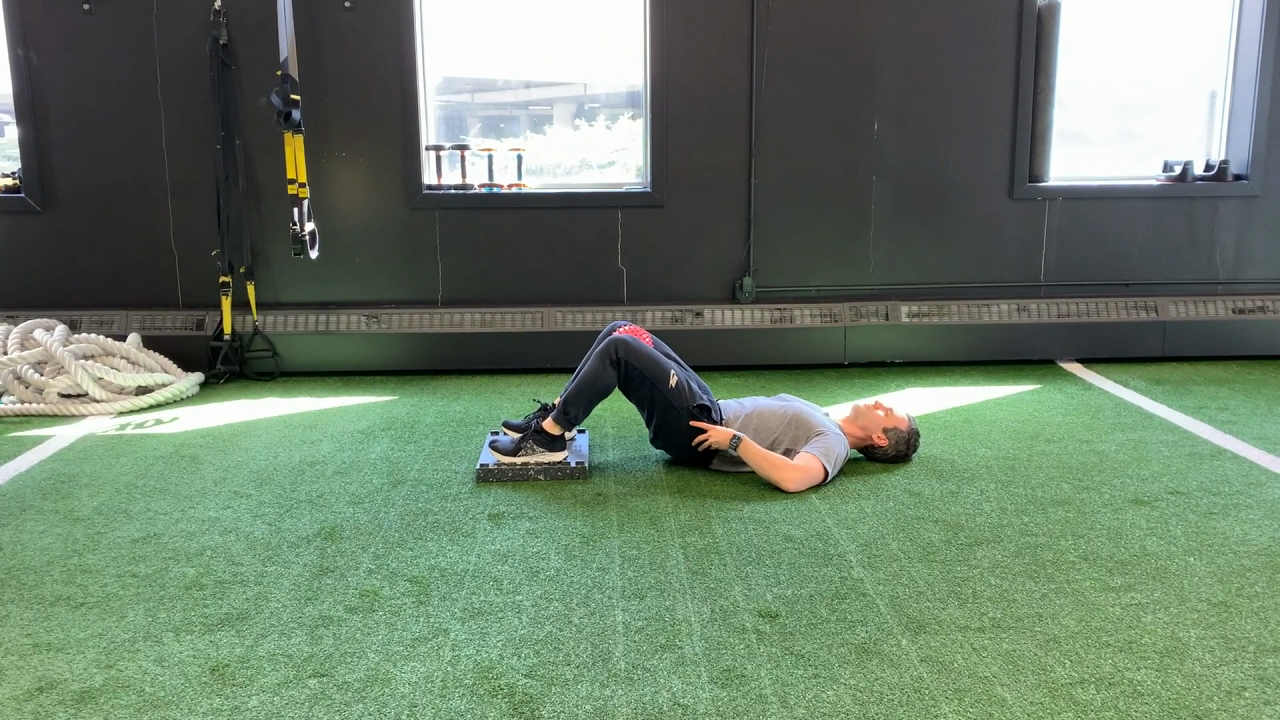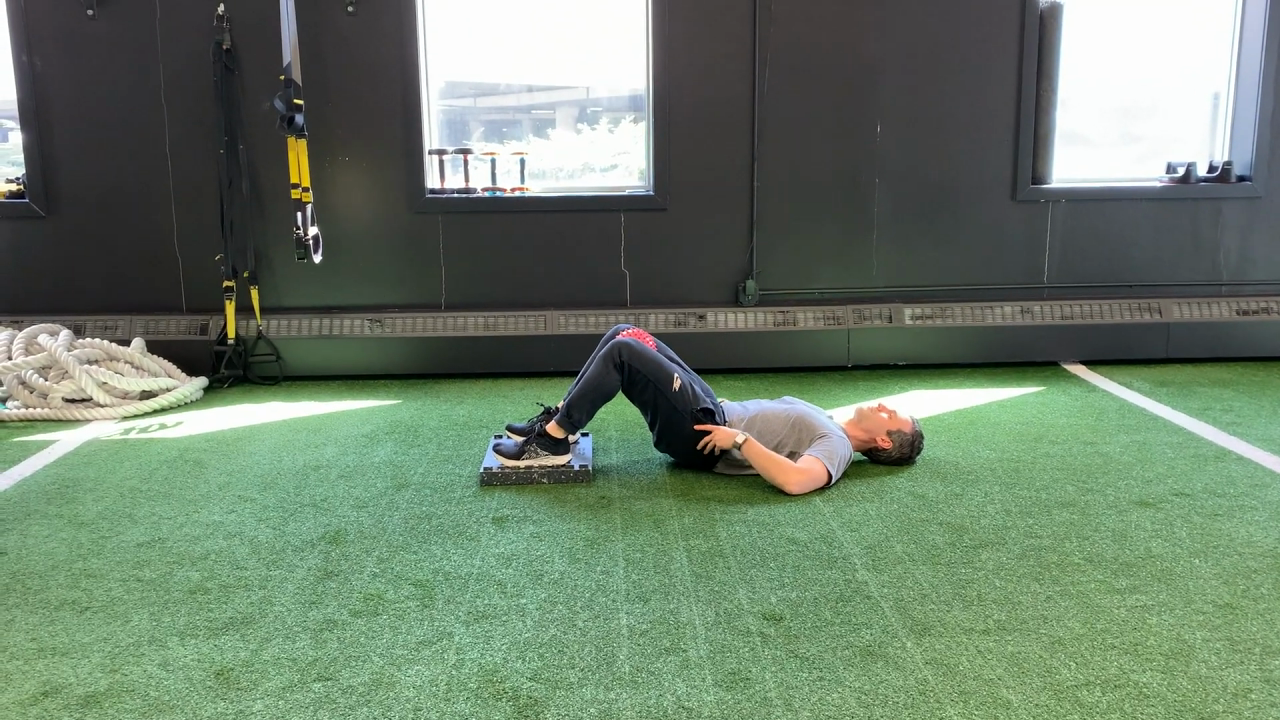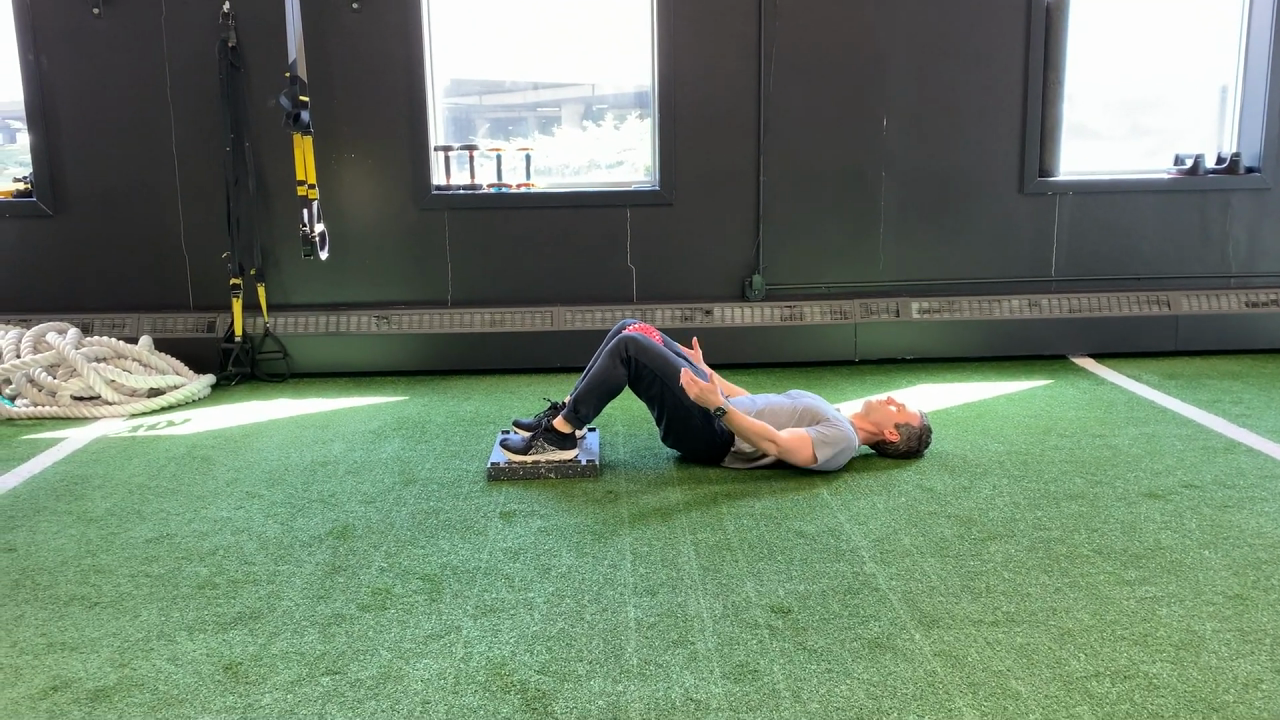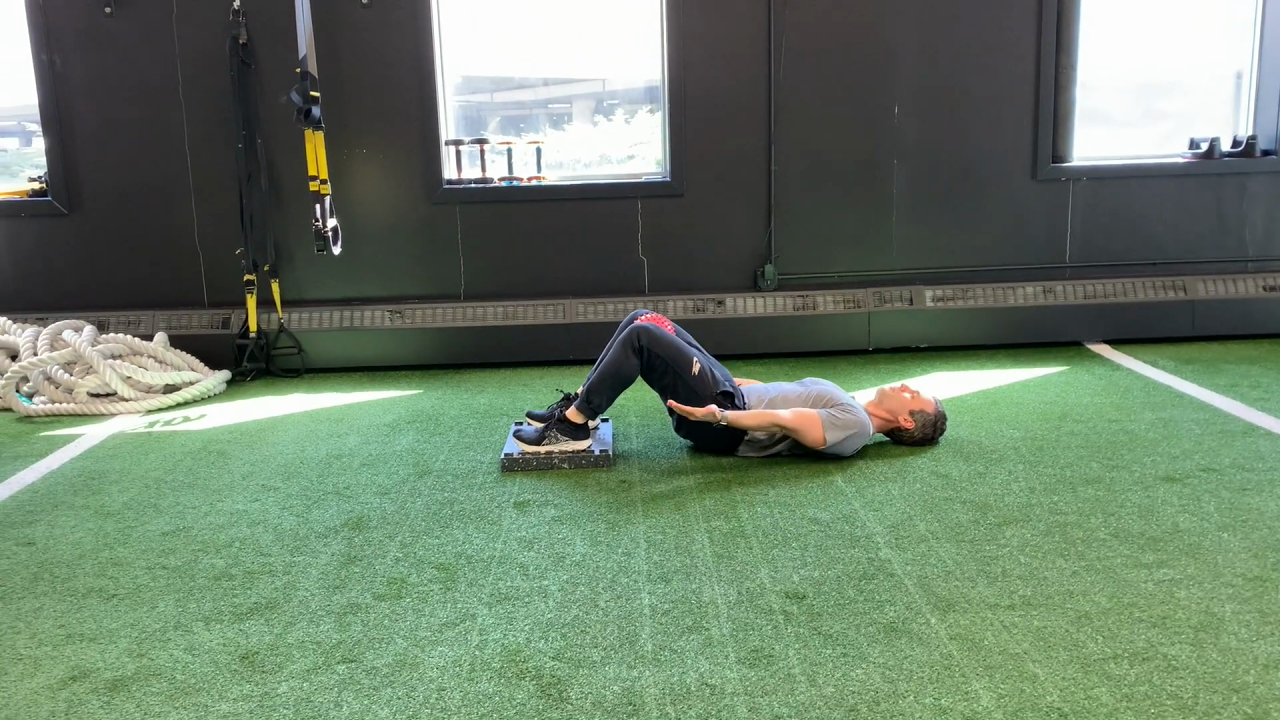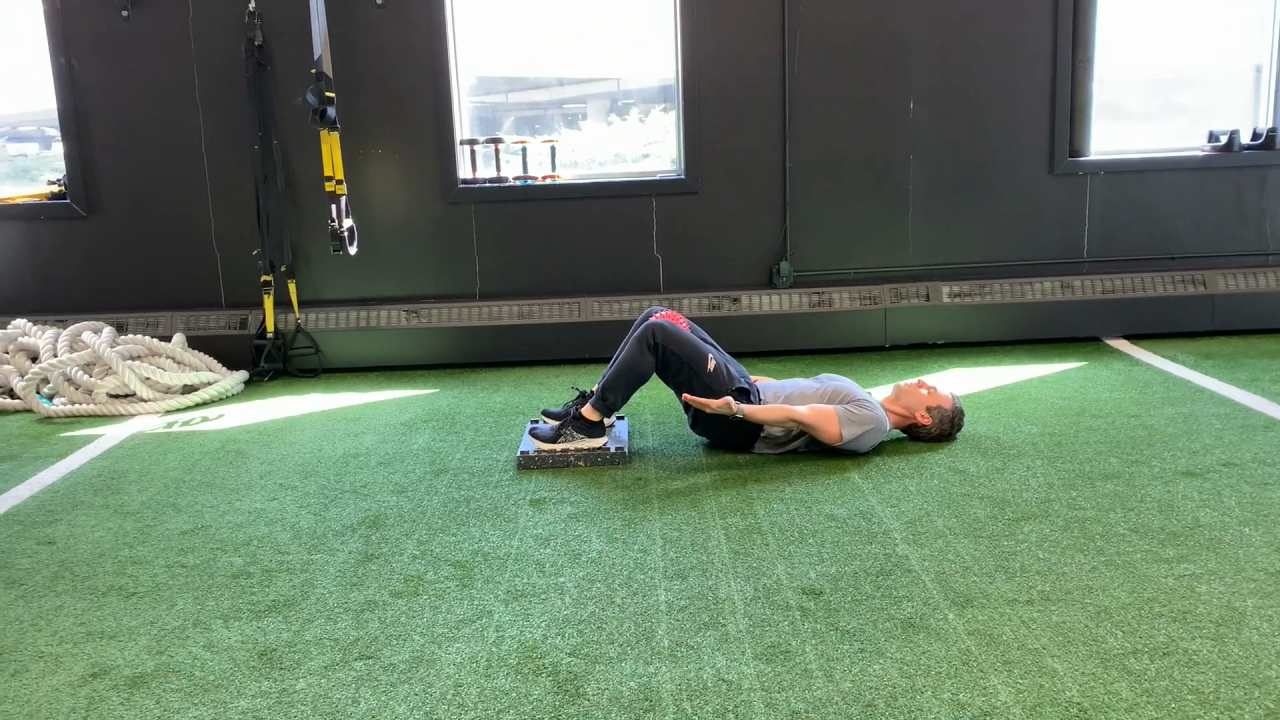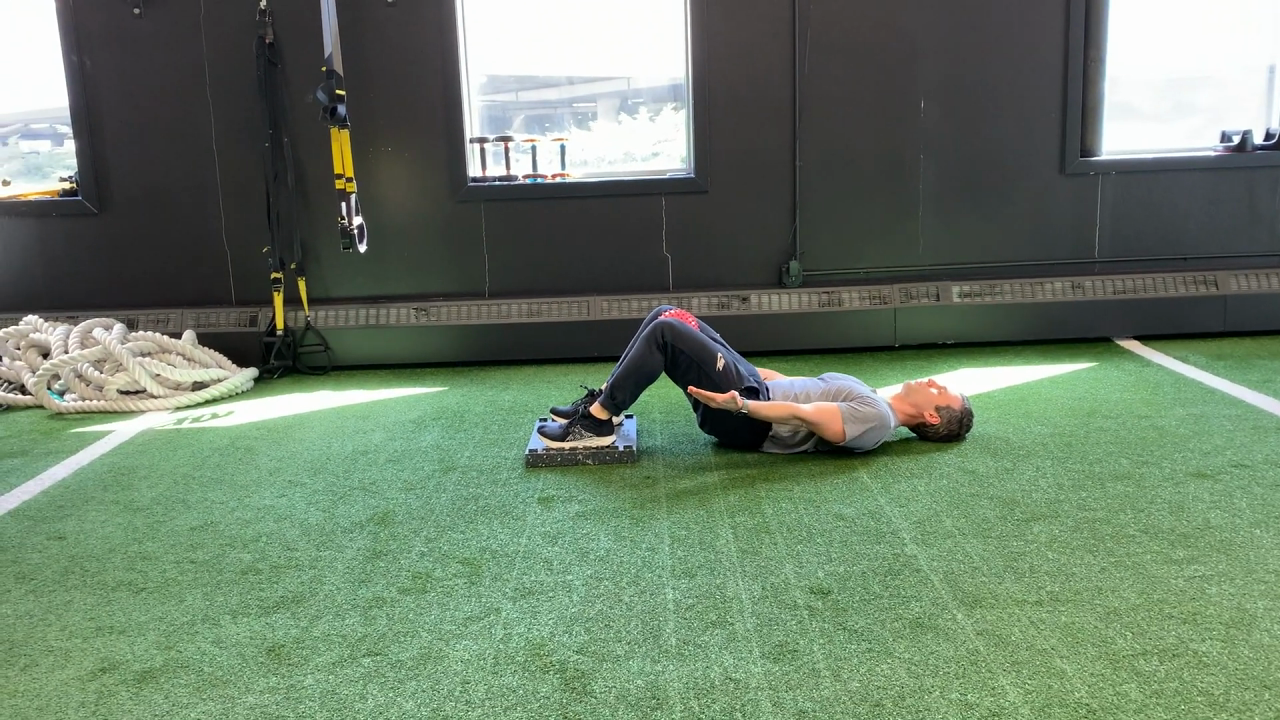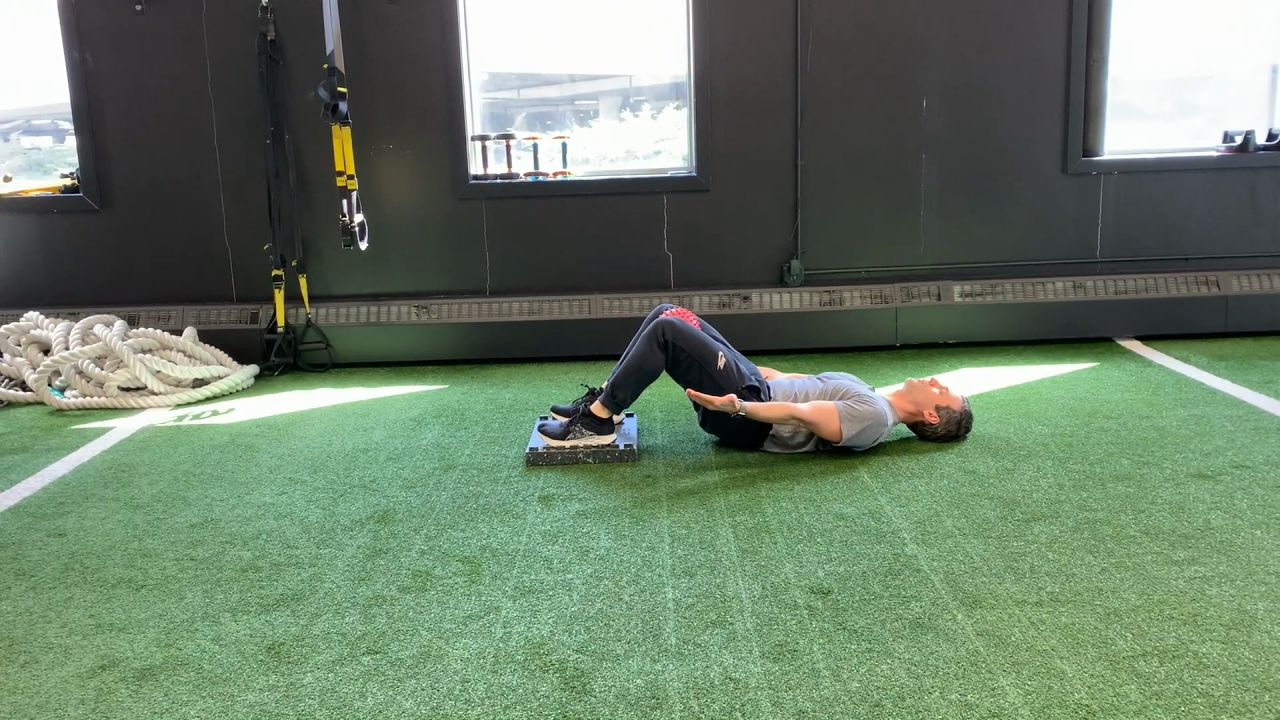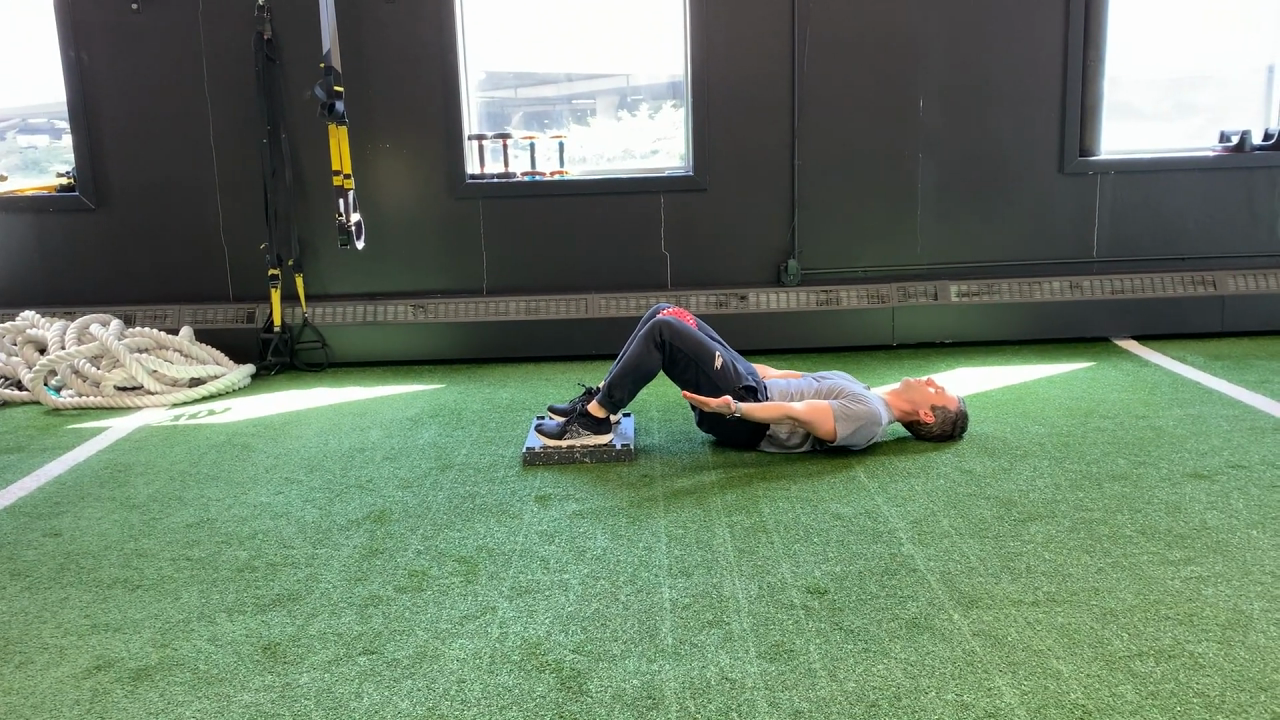
dt=0.4s
person 1, frame 1
left shoulder: (833, 445)
right shoulder: (822, 423)
left elbow: (791, 479)
left wrist: (734, 440)
left hip: (697, 431)
right hip: (708, 411)
left knee: (618, 348)
right knee: (622, 332)
left ankle: (548, 438)
right ankle: (555, 414)
person 1, frame 2
left shoulder: (837, 448)
right shoulder: (826, 426)
left elbow: (792, 481)
left wrist: (737, 439)
right wrist: (725, 411)
left hip: (700, 436)
right hip: (713, 417)
left knee: (622, 351)
right knee: (625, 335)
left ankle: (551, 441)
right ankle: (556, 418)
person 1, frame 3
left shoulder: (842, 440)
right shoulder: (833, 420)
left elbow: (774, 444)
left wrist: (716, 405)
right wrist: (704, 370)
left hip: (711, 434)
right hip: (719, 413)
left knee: (630, 346)
right knee: (632, 329)
left ankle: (559, 436)
right ankle: (564, 413)
person 1, frame 4
left shoulder: (855, 427)
right shoulder: (847, 408)
left elbow: (781, 421)
left wrist: (717, 416)
right wrist: (715, 377)
left hip: (726, 426)
right hip: (731, 396)
left knee: (641, 336)
right knee: (644, 320)
left ankle: (572, 425)
right ankle: (578, 404)
person 1, frame 5
left shoulder: (871, 423)
right shoulder: (864, 404)
left elbow: (798, 418)
left wrist: (734, 409)
right wrist: (742, 384)
left hip: (741, 423)
right hip: (747, 392)
left knee: (656, 334)
right knee: (659, 318)
left ankle: (588, 423)
right ankle: (594, 401)
person 1, frame 6
left shoulder: (876, 419)
right shoulder: (869, 399)
left elbow: (803, 414)
left wrist: (738, 405)
right wrist: (753, 374)
left hip: (748, 419)
right hip: (755, 389)
left knee: (665, 332)
right knee: (667, 316)
left ankle: (596, 421)
right ankle: (603, 400)
person 1, frame 7
left shoulder: (874, 418)
right shoulder: (868, 396)
left elbow: (801, 414)
left wrist: (736, 408)
right wrist: (755, 372)
left hip: (749, 419)
right hip: (756, 388)
left knee: (667, 331)
right knee: (669, 315)
left ankle: (597, 420)
right ankle: (604, 398)
person 1, frame 8
left shoulder: (870, 417)
right shoulder: (863, 395)
left elbow: (797, 414)
left wrist: (732, 408)
right wrist: (750, 369)
left hip: (747, 419)
right hip: (753, 387)
left knee: (664, 330)
right knee: (665, 315)
left ankle: (594, 420)
right ankle: (601, 397)
